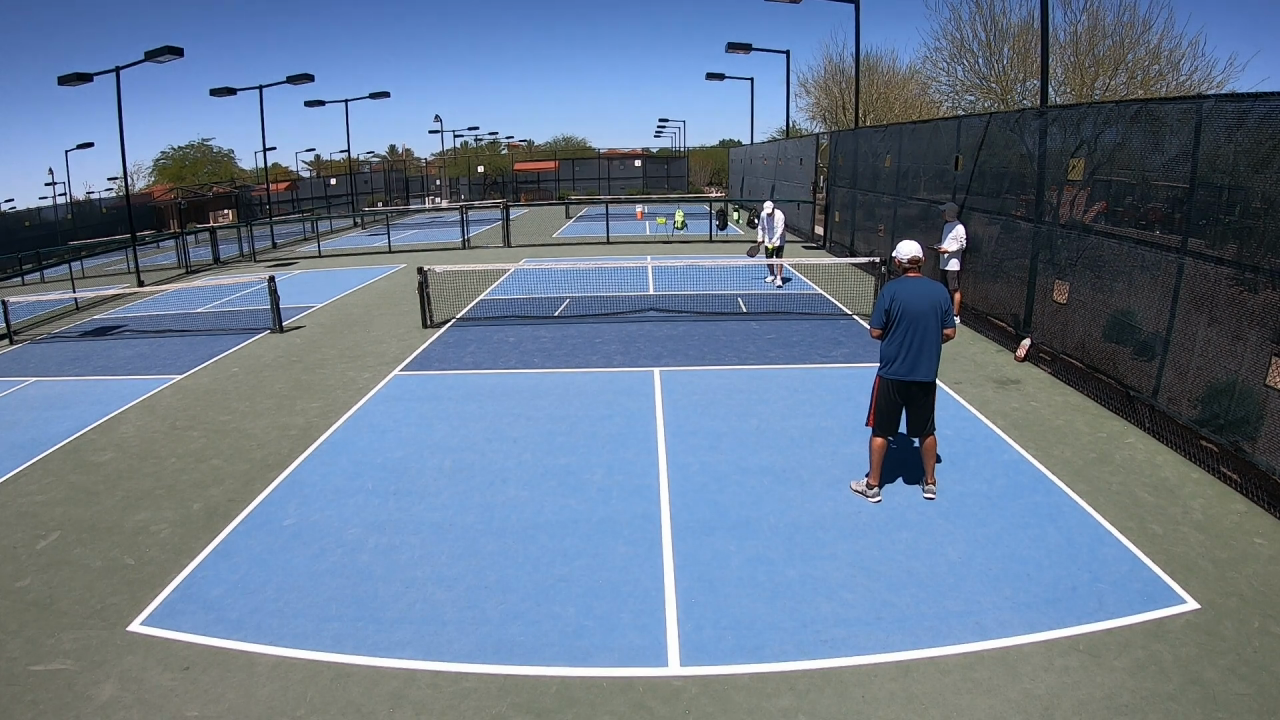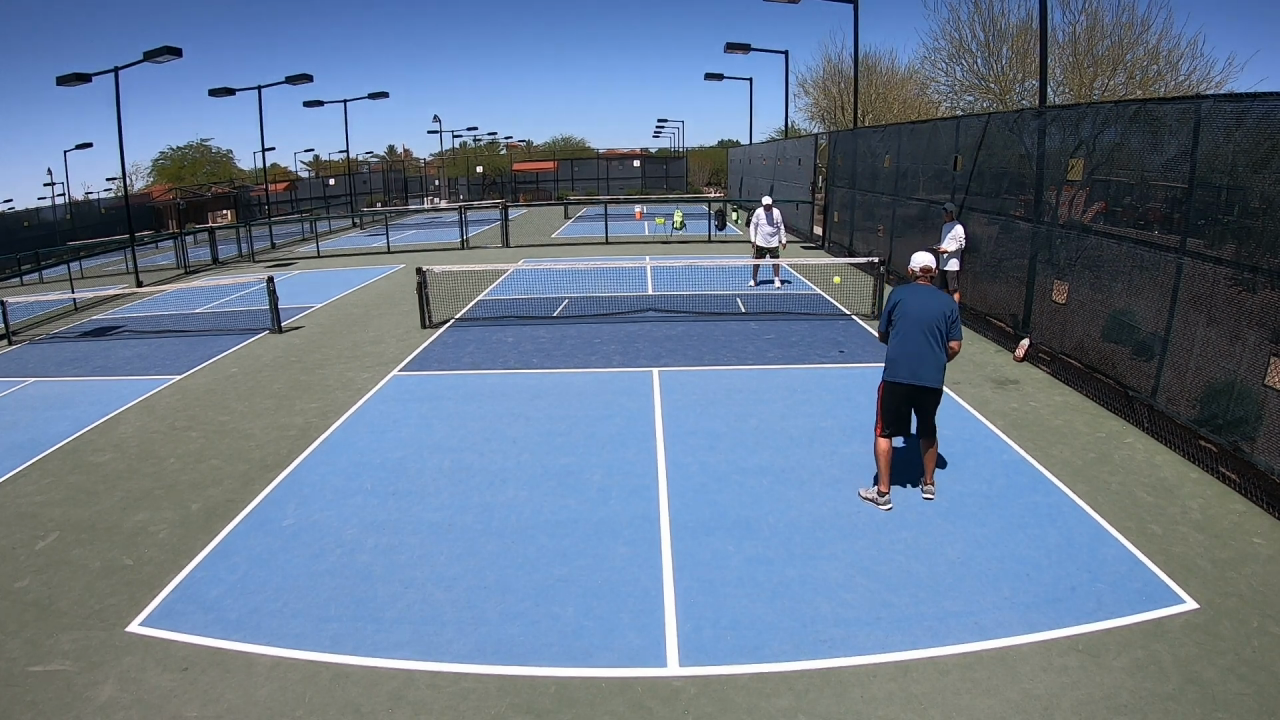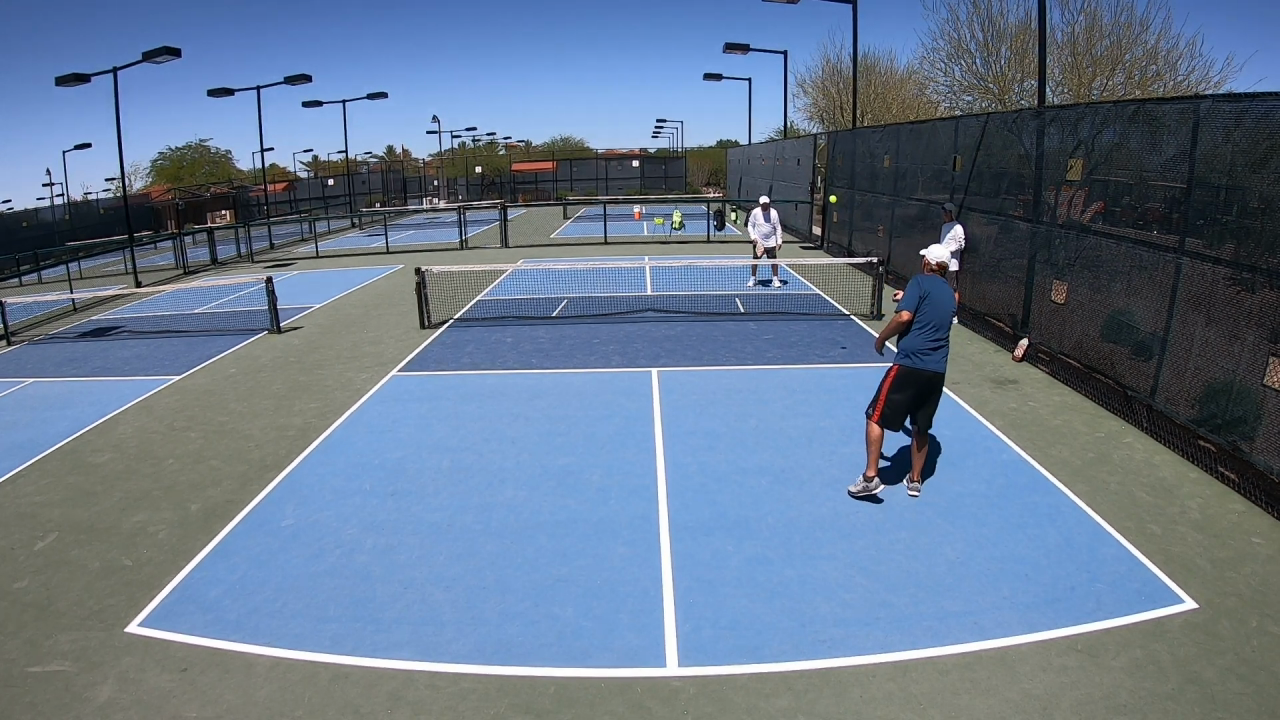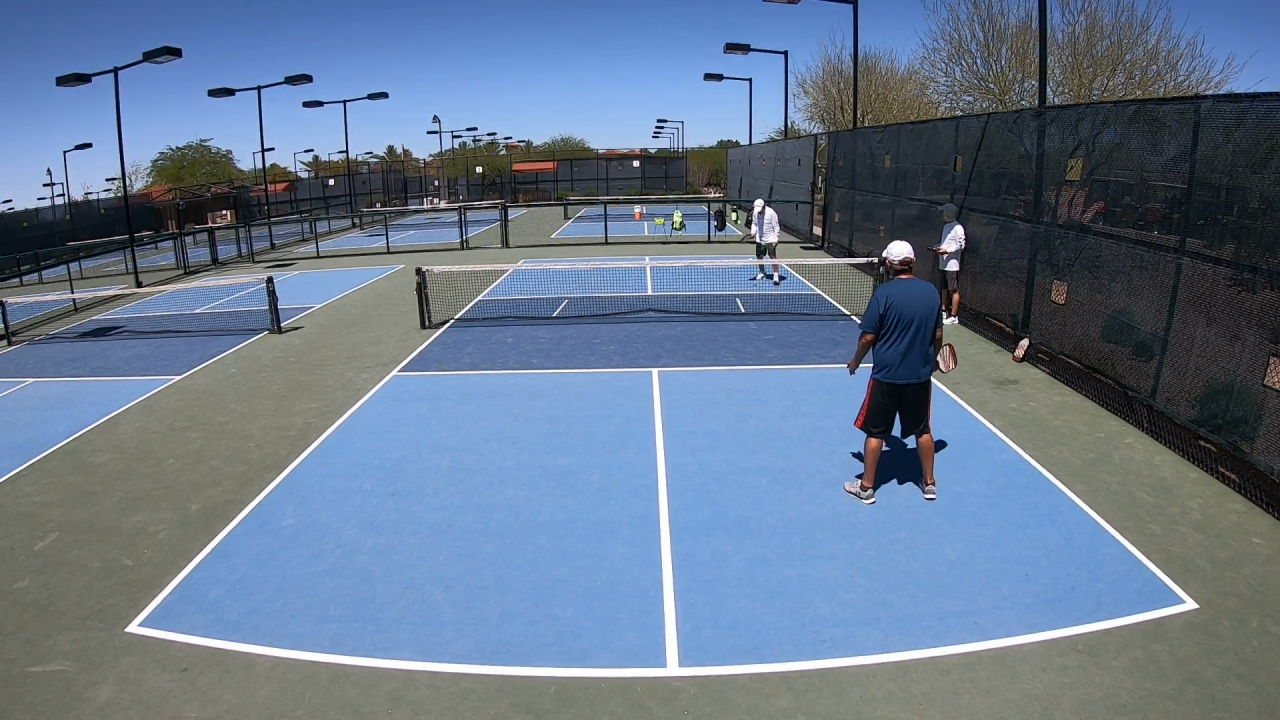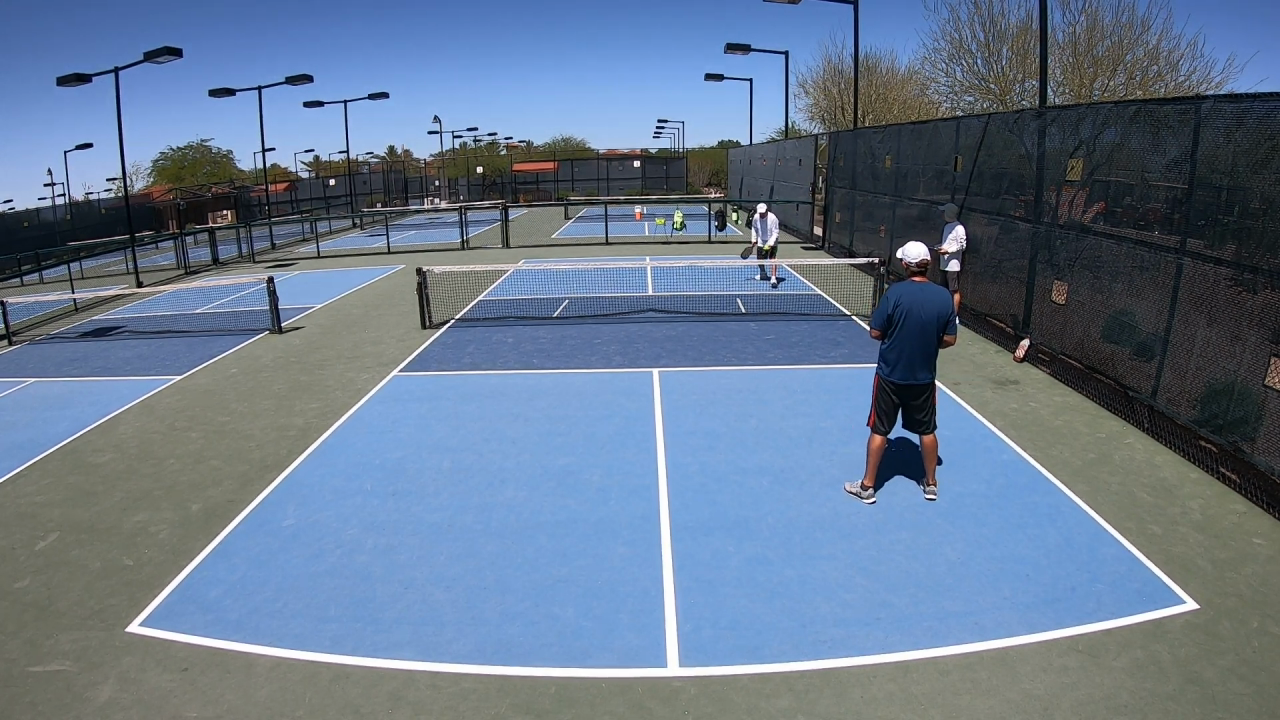
dt=1s
person 1, frame 1
left shoulder: (890, 290)
right shoulder: (940, 291)
left elbow: (875, 332)
right elbow: (949, 333)
left hip: (892, 374)
right hip: (926, 375)
left knee: (880, 430)
right knee: (926, 431)
left ankle: (872, 485)
right ankle: (930, 482)
person 1, frame 2
left shoulder: (898, 294)
right shoulder: (948, 302)
left elbow: (882, 335)
right elbow: (954, 348)
left hip: (896, 377)
right hip: (932, 381)
left knee: (884, 433)
right knee: (928, 432)
left ankle: (883, 492)
right ankle: (928, 484)
person 1, frame 3
left shoulder: (920, 282)
right shoulder: (949, 293)
left elbow: (904, 317)
left wrist: (881, 338)
left hip: (910, 364)
right hip: (937, 370)
left knee: (876, 417)
right knee: (921, 426)
left ankle: (870, 477)
right ankle: (915, 480)
person 1, frame 4
left shoulder: (884, 292)
right shoulder: (930, 291)
left elbow: (868, 337)
right elbow: (938, 334)
left wrist: (855, 361)
right wrist: (930, 358)
left hip: (887, 375)
right hip: (920, 375)
left knee: (875, 431)
right knee: (922, 430)
left ankle: (866, 487)
right ankle: (929, 483)
person 1, frame 5
left shoulder: (895, 292)
right shoulder: (943, 296)
left elbow: (875, 333)
right elbow: (949, 339)
left hip: (890, 374)
right hip: (924, 376)
left knee: (879, 430)
right knee: (926, 430)
left ankle: (867, 486)
right ankle: (930, 483)
